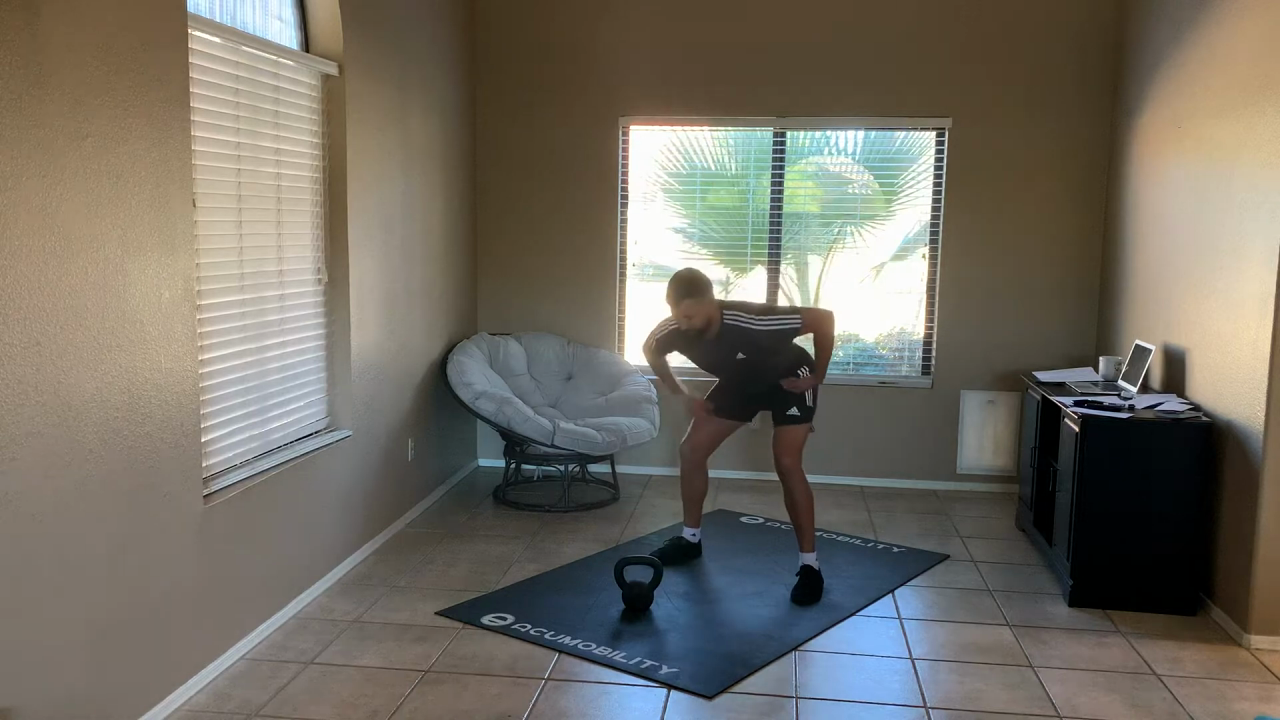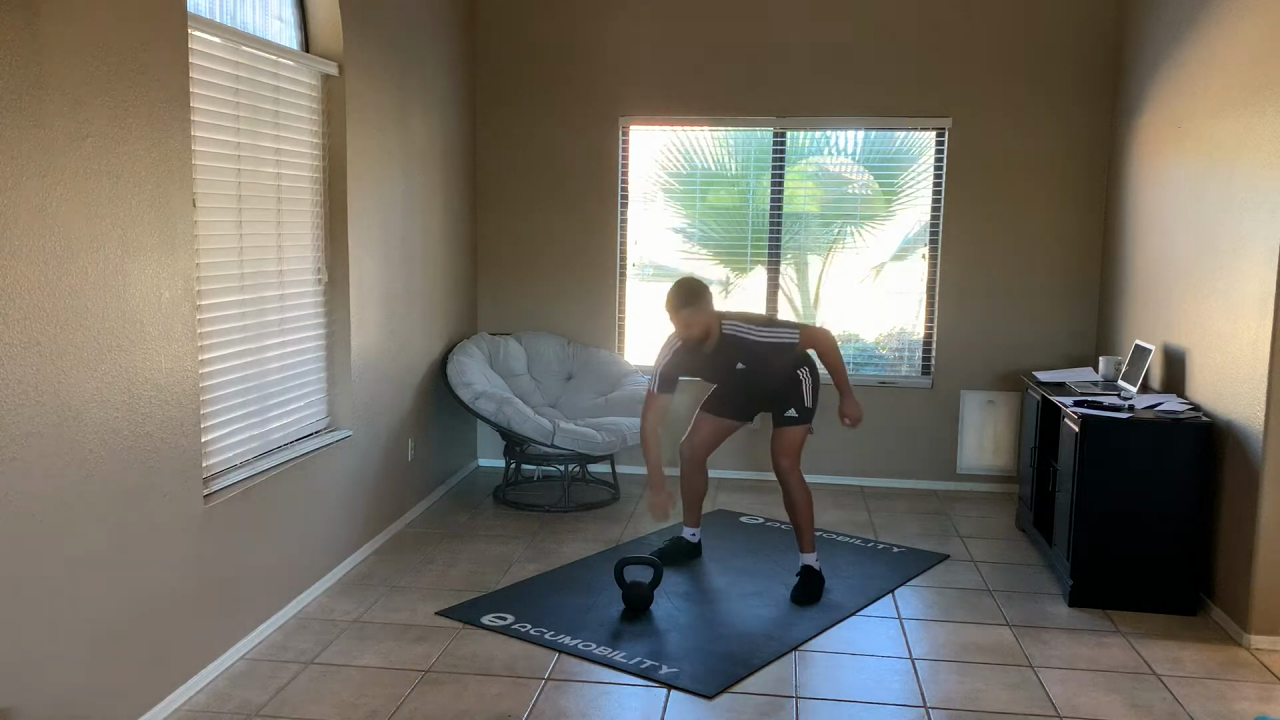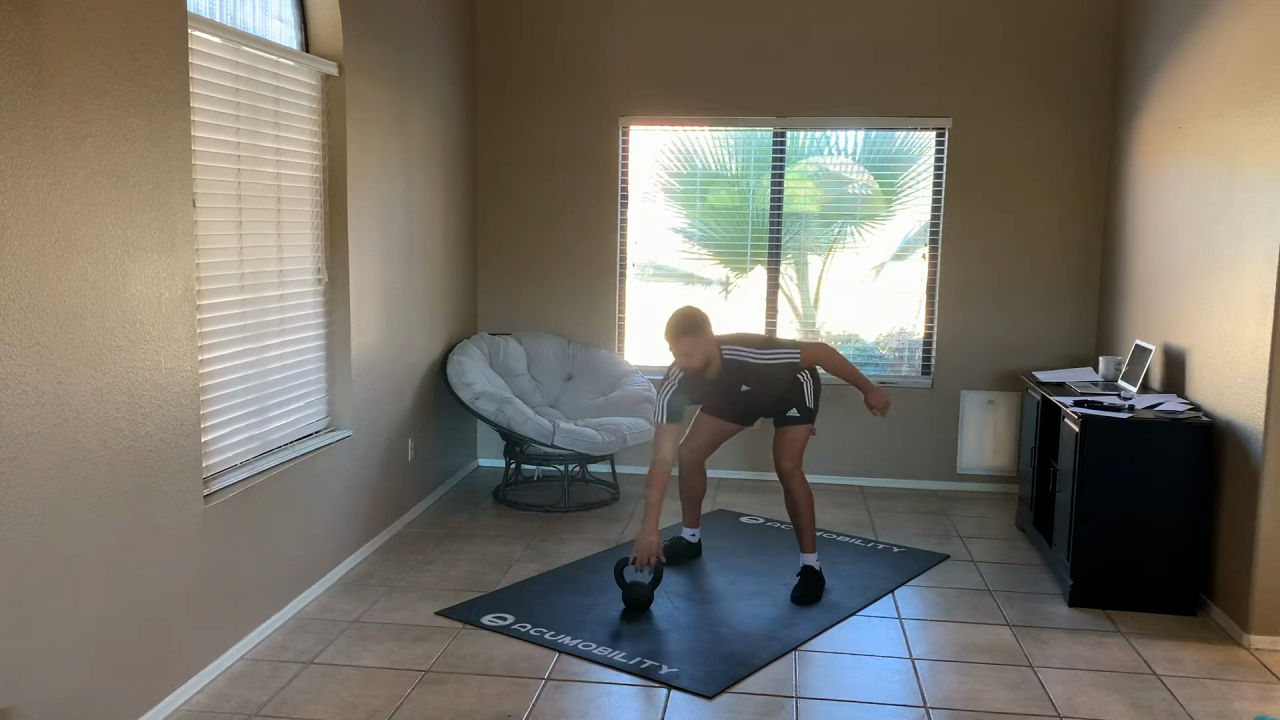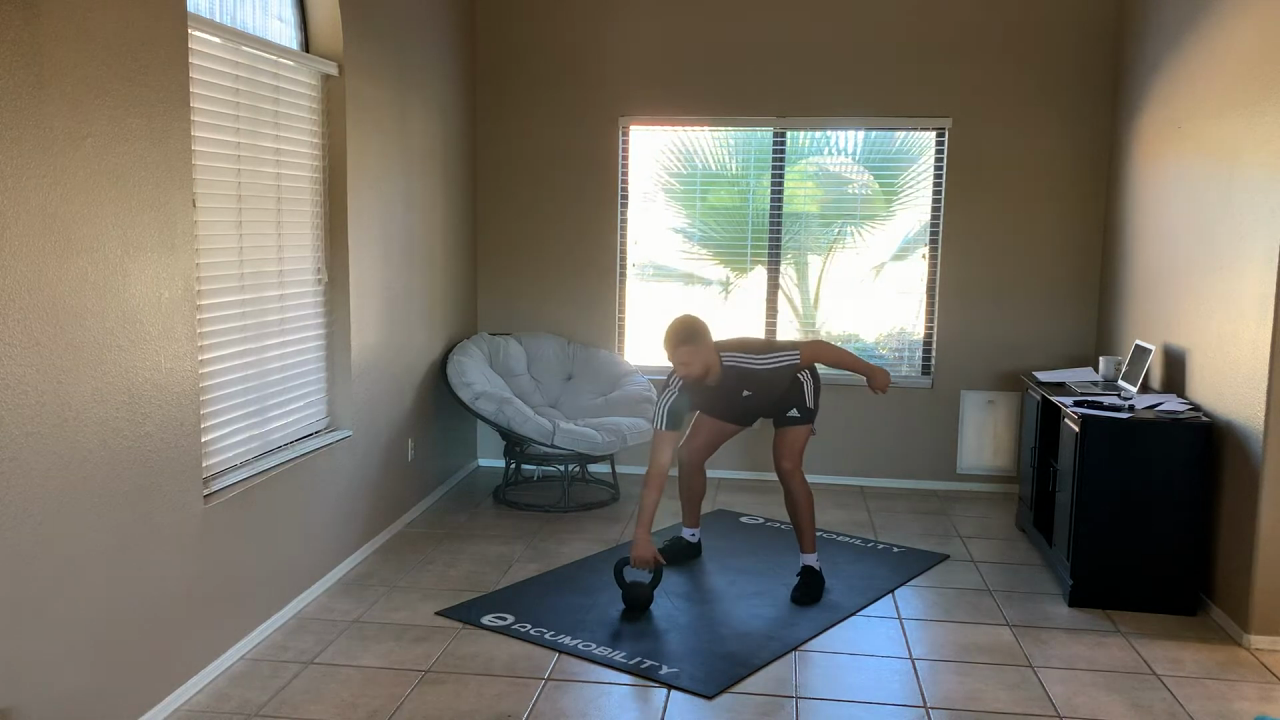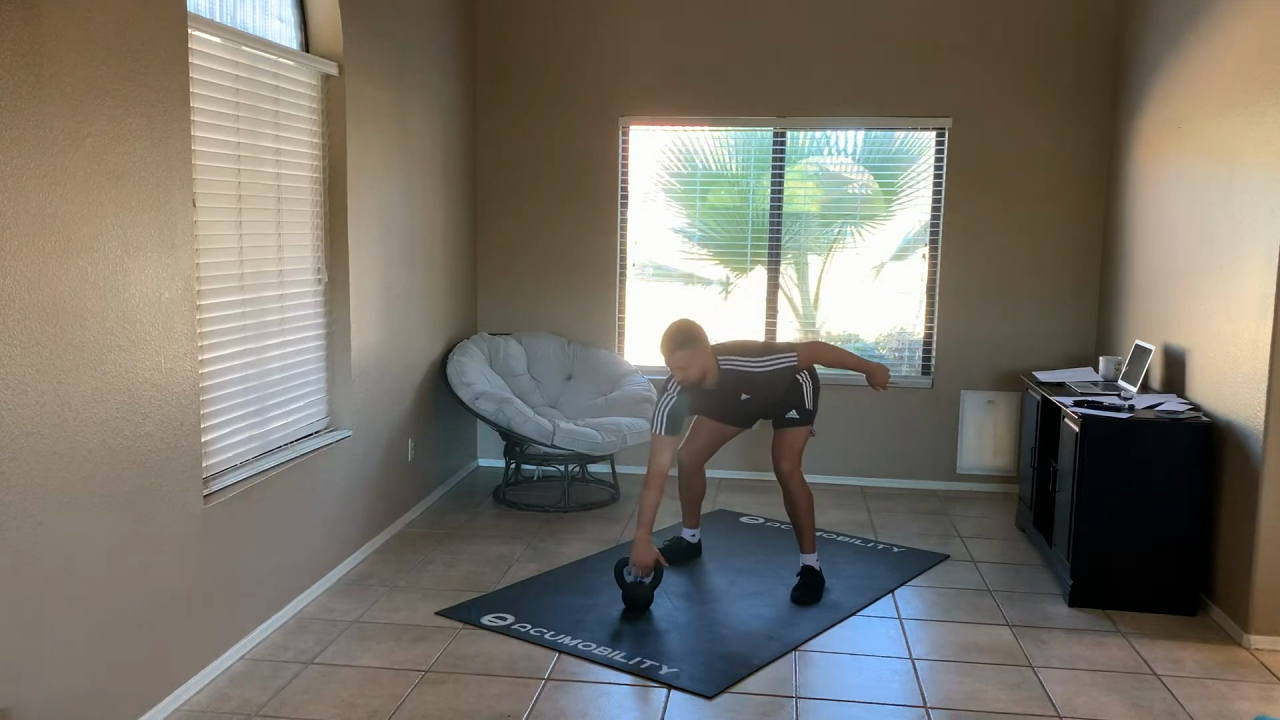
dt=0.2s
person 1, frame 1
left shoulder: (753, 322)
right shoulder: (674, 331)
left elbow: (824, 318)
right elbow: (650, 350)
left wrist: (816, 376)
right wrist: (682, 394)
left hip: (788, 380)
right hip: (738, 384)
left knee: (786, 464)
right knee: (691, 450)
left ankle: (810, 565)
right ankle: (690, 538)
person 1, frame 2
left shoulder: (752, 333)
right shoulder: (676, 352)
left elbow: (822, 337)
right elbow: (651, 418)
left wrist: (846, 396)
right wrist: (656, 483)
left hip: (790, 382)
right hip: (739, 386)
left knee: (785, 465)
right knee: (690, 450)
left ankle: (810, 565)
right ankle: (690, 538)
person 1, frame 3
left shoulder: (752, 355)
right shoulder: (676, 384)
left elbow: (821, 352)
right elbow: (663, 456)
left wrist: (868, 389)
right wrist: (648, 531)
left hip: (791, 387)
right hip: (736, 396)
left knee: (787, 466)
right knee: (690, 453)
left ankle: (811, 566)
right ankle: (690, 538)
person 1, frame 4
left shoulder: (752, 359)
right shoulder: (675, 393)
left elbow: (817, 349)
right elbow: (659, 464)
left wrist: (870, 372)
right wrist: (642, 535)
left hip: (792, 387)
right hip: (733, 397)
left knee: (787, 467)
right knee: (689, 455)
left ankle: (810, 566)
right ankle: (690, 539)
person 1, frame 5
left shoulder: (749, 362)
right shoulder: (674, 397)
left elbow: (815, 350)
right elbow: (658, 469)
left wrist: (870, 369)
right wrist: (642, 538)
left hip: (791, 389)
left knee: (786, 468)
right knee: (688, 456)
left ankle: (811, 567)
right ankle: (690, 539)
